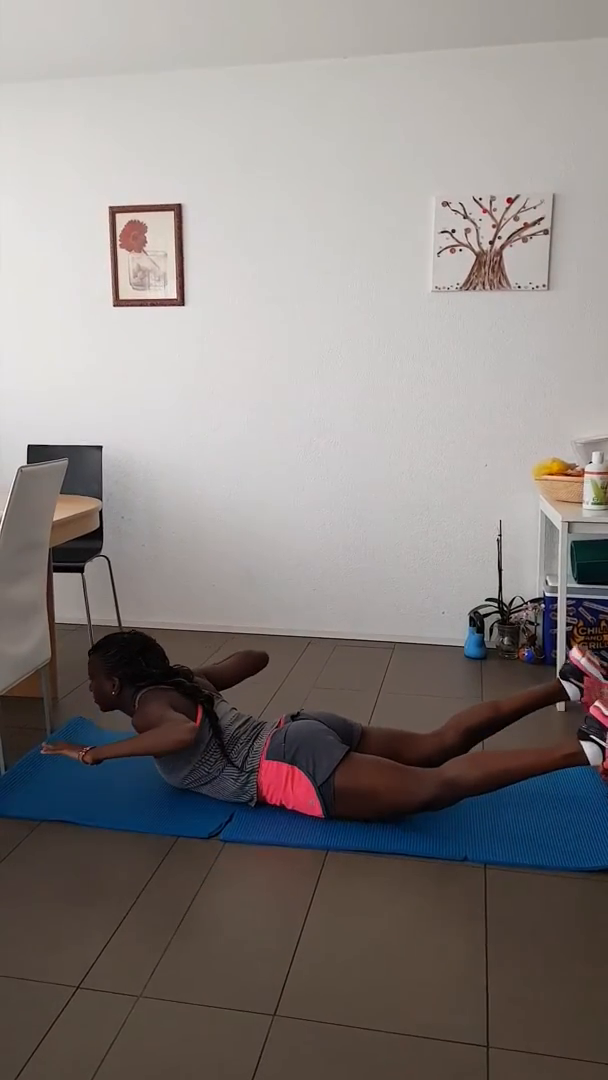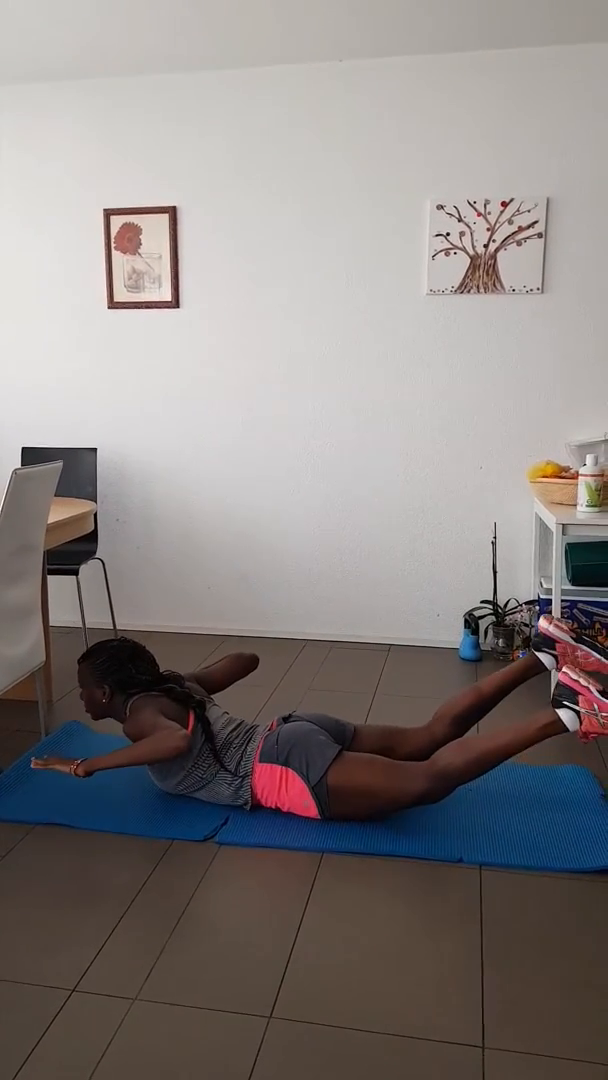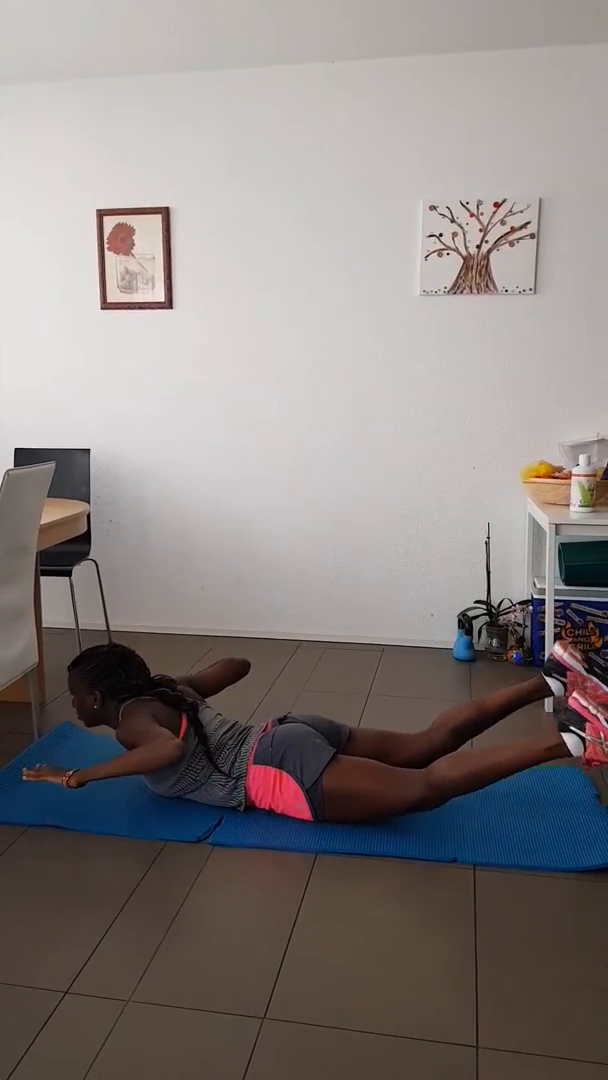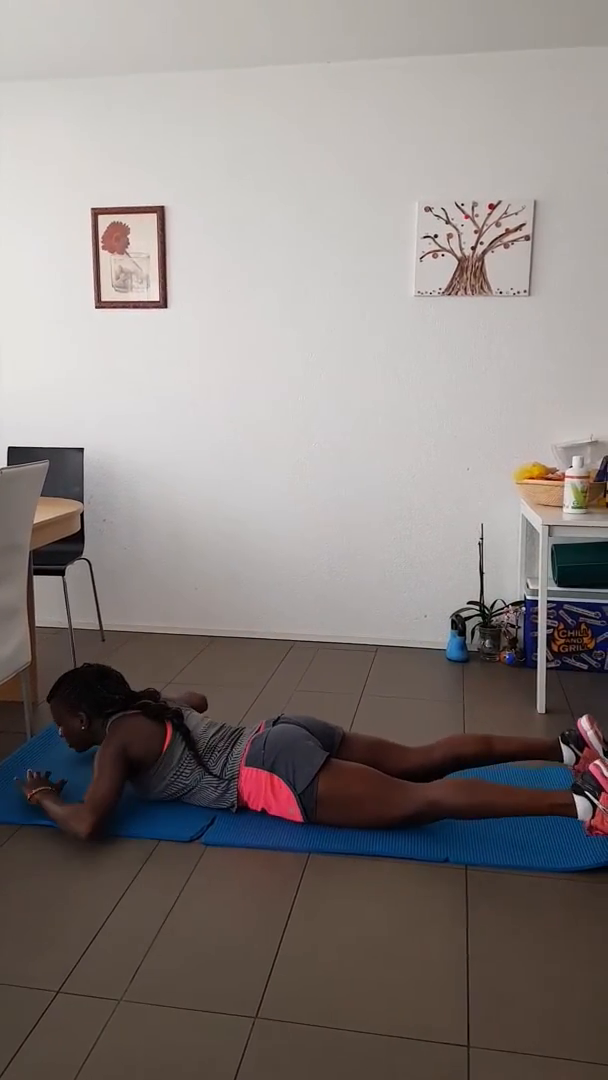
dt=0.5s
person 1, frame 1
left shoulder: (148, 707)
right shoulder: (183, 682)
left elbow: (183, 732)
right elbow: (256, 656)
left wrist: (96, 754)
left hip: (298, 768)
right hip: (305, 736)
left knee: (441, 785)
right knee: (441, 745)
person 1, frame 2
left shoulder: (139, 714)
right shoulder: (177, 687)
left elbow: (176, 742)
right elbow: (245, 659)
left wrist: (87, 765)
left hip: (290, 771)
right hip: (299, 735)
left knee: (432, 777)
right knee: (431, 738)
right ankle: (542, 655)
person 1, frame 3
left shoulder: (132, 721)
right shoulder: (167, 690)
left elbow: (168, 748)
right elbow: (239, 663)
left wrist: (77, 775)
left hip: (286, 773)
right hip: (292, 738)
left knee: (427, 785)
right knee: (427, 745)
right ankle: (551, 679)
person 1, frame 4
left shoulder: (114, 742)
right shoulder: (152, 706)
left elbow: (87, 824)
left wrist: (45, 798)
left hip: (276, 775)
right hip: (287, 738)
left knee: (422, 800)
right knee: (422, 761)
